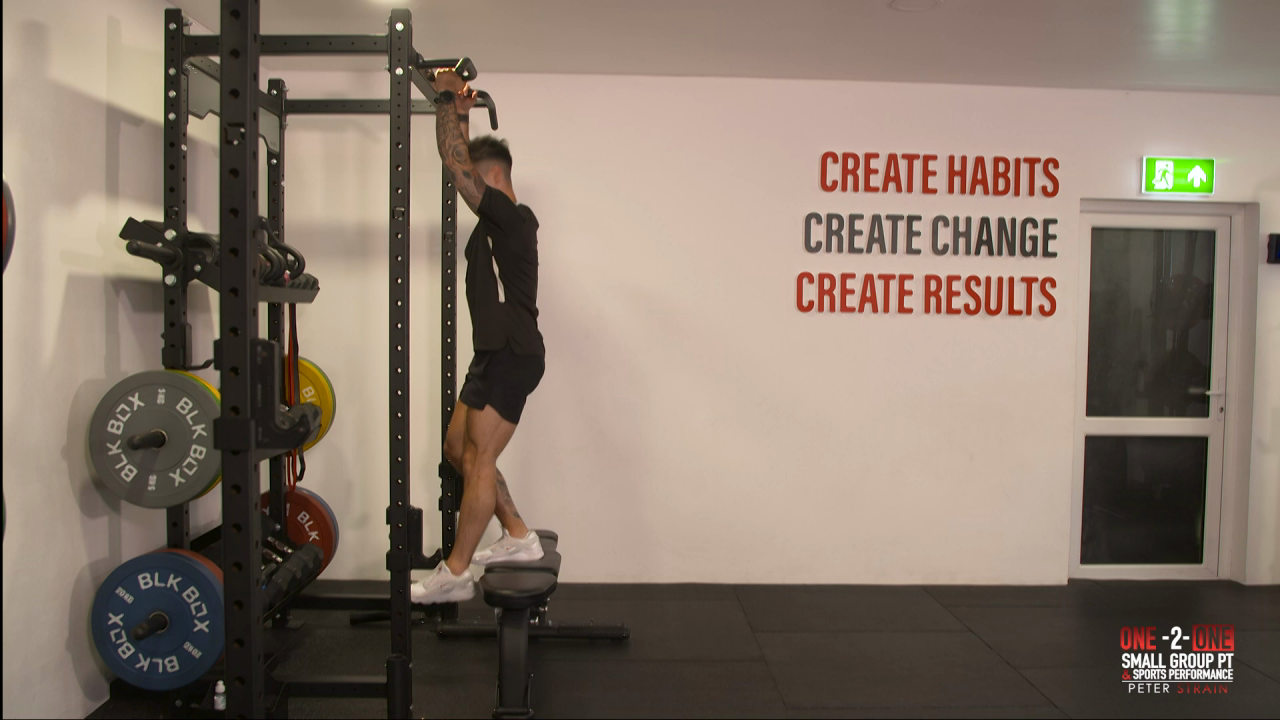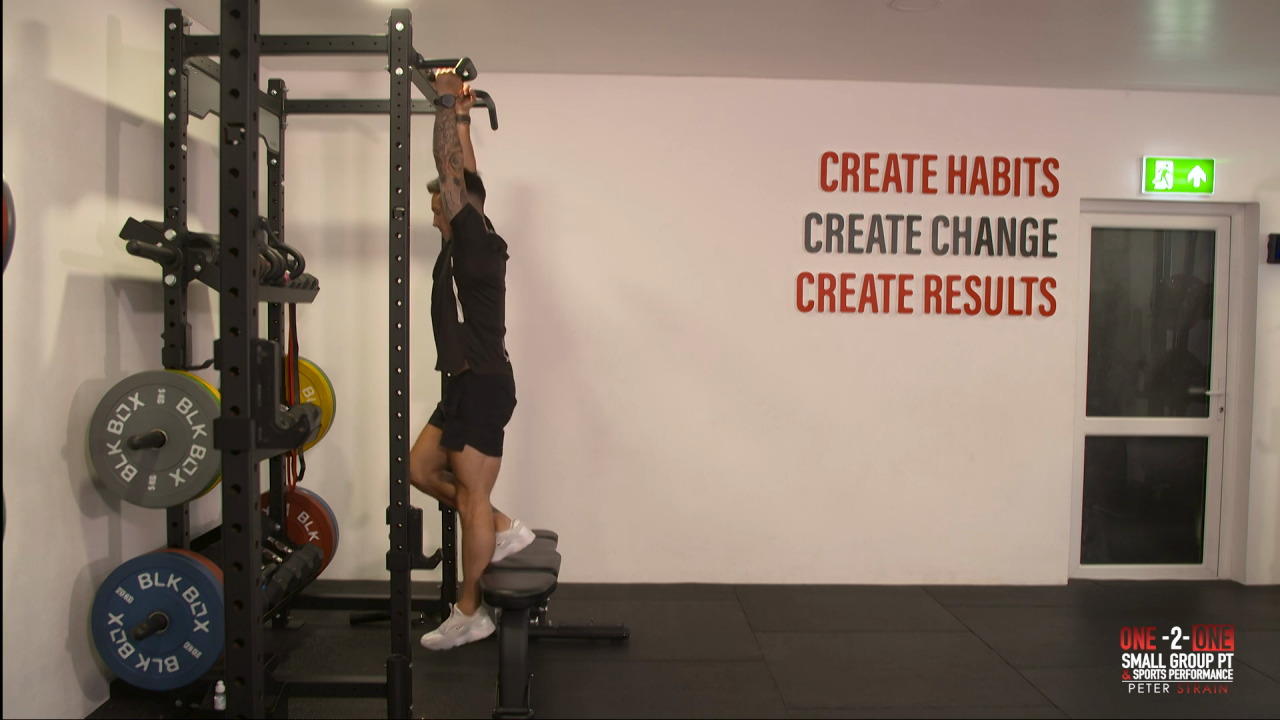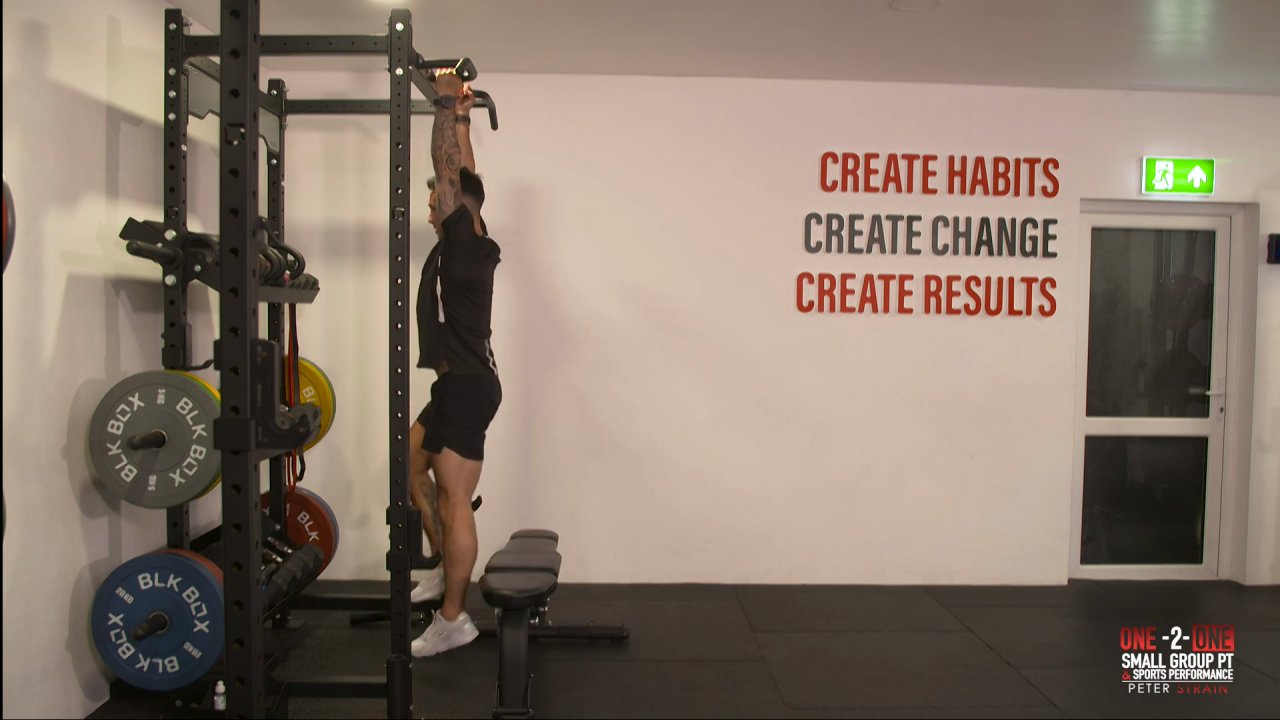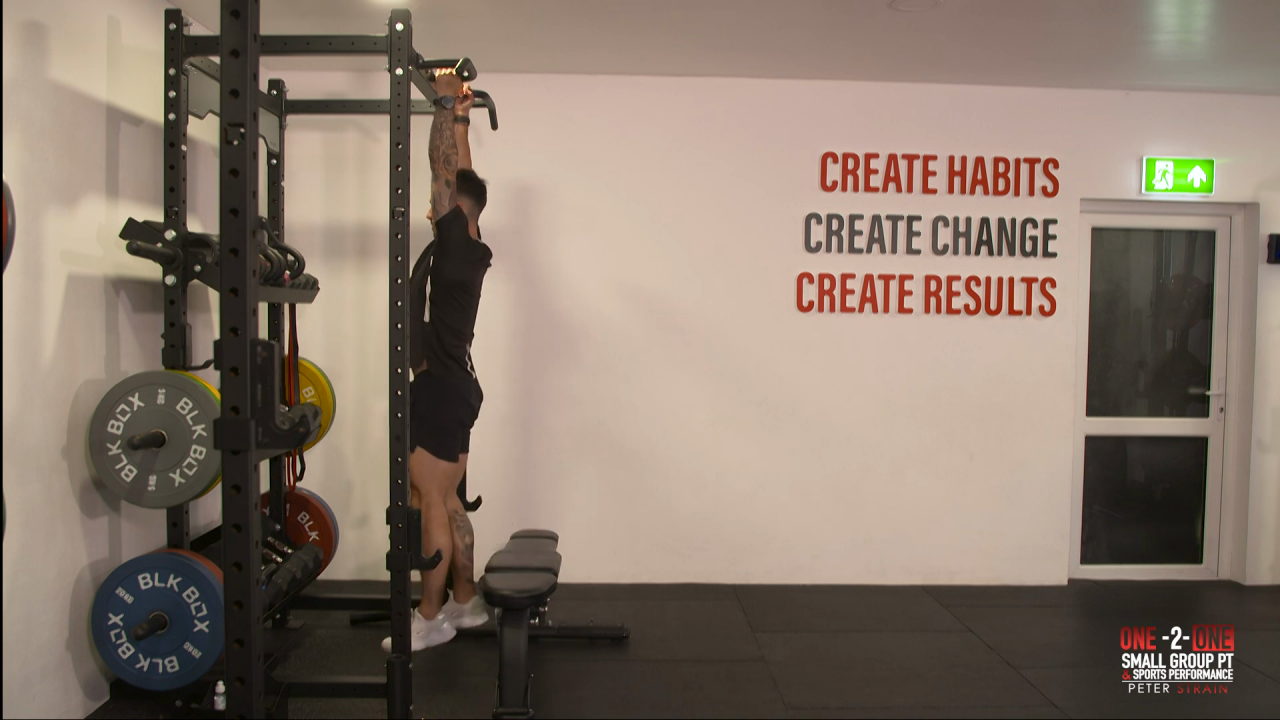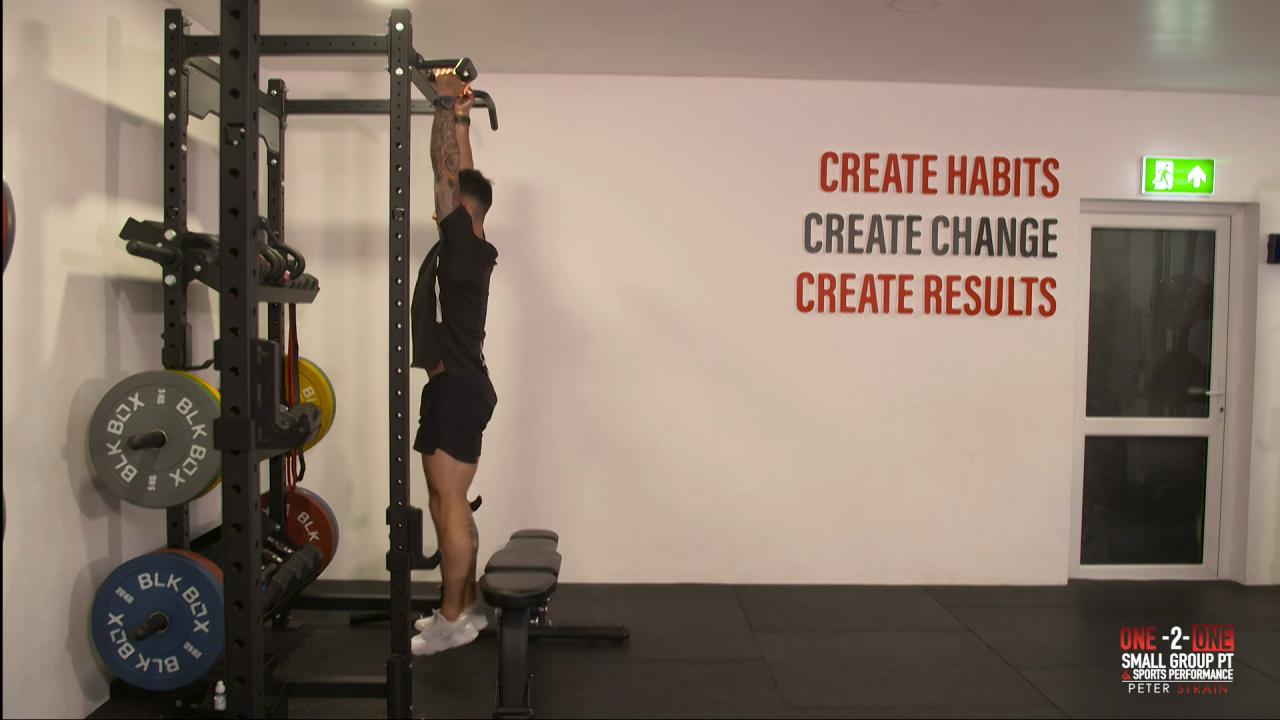
dt=1s
person 1, frame 1
left shoulder: (511, 217)
right shoulder: (494, 221)
left elbow: (455, 162)
right elbow: (465, 161)
left wrist: (446, 99)
right wrist: (459, 111)
left hip: (514, 355)
right hip: (494, 354)
left knee: (477, 458)
right knee: (460, 448)
left ankle: (456, 572)
right ankle: (518, 536)
person 1, frame 2
left shoulder: (473, 239)
right shoulder: (473, 242)
left elbow: (451, 170)
right elbow: (462, 173)
left wrist: (448, 104)
right wrist: (460, 115)
left hip: (482, 386)
right hip: (469, 383)
left knee: (471, 497)
right knee: (420, 469)
left ankle: (468, 615)
right ankle: (503, 530)
person 1, frame 3
left shoulder: (462, 239)
right shoulder: (466, 242)
left elbow: (448, 169)
right elbow: (461, 171)
left wrist: (446, 105)
right wrist: (460, 117)
left hip: (465, 385)
right hip: (458, 383)
left knee: (453, 501)
right knee: (410, 471)
left ankle: (452, 619)
right ankle: (445, 575)
person 1, frame 4
left shoulder: (456, 241)
right shoulder: (468, 247)
left elbow: (443, 172)
right elbow: (456, 176)
left wrist: (445, 105)
right wrist: (459, 118)
left hip: (440, 387)
right hip: (450, 384)
left knee: (429, 506)
right knee: (445, 503)
left ankle: (430, 617)
right ankle: (464, 601)
person 1, frame 5
left shoulder: (461, 243)
right shoulder: (469, 248)
left elbow: (445, 170)
right elbow: (460, 173)
left wrist: (445, 105)
right wrist: (459, 117)
left hip: (455, 388)
right hip: (461, 385)
left knee: (448, 507)
right knee: (451, 505)
left ankle: (452, 619)
right ankle: (466, 605)
